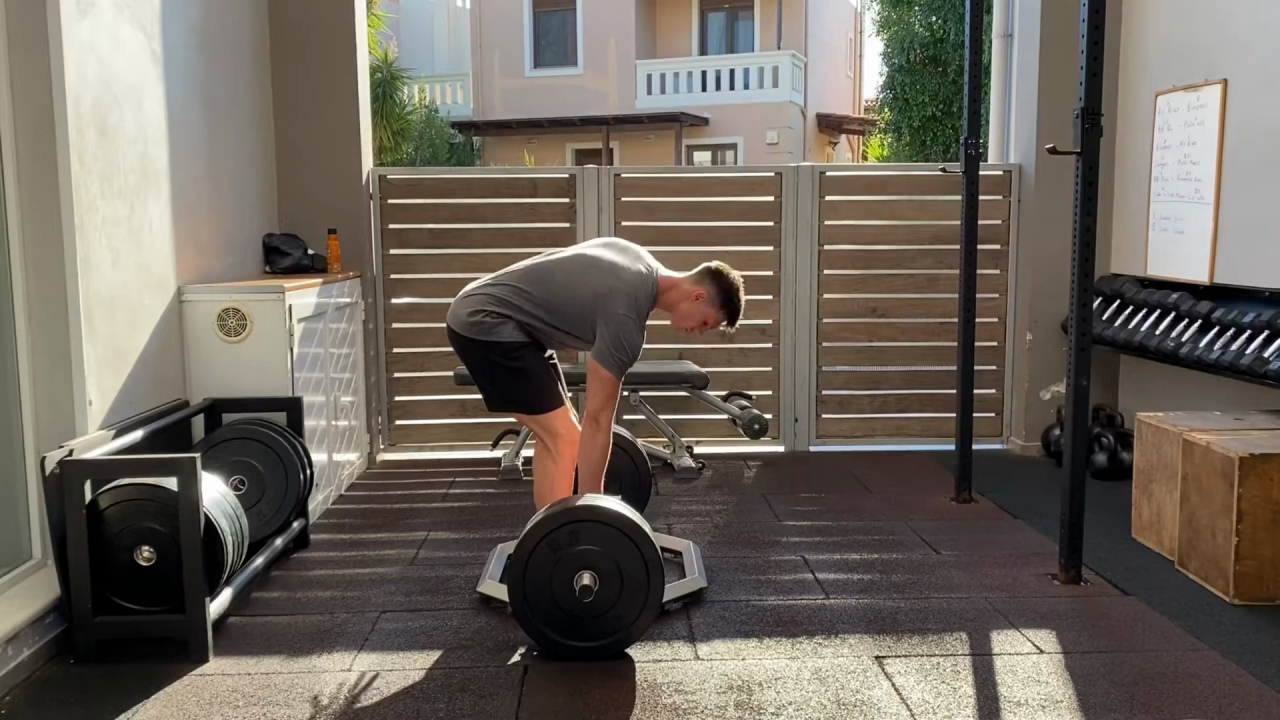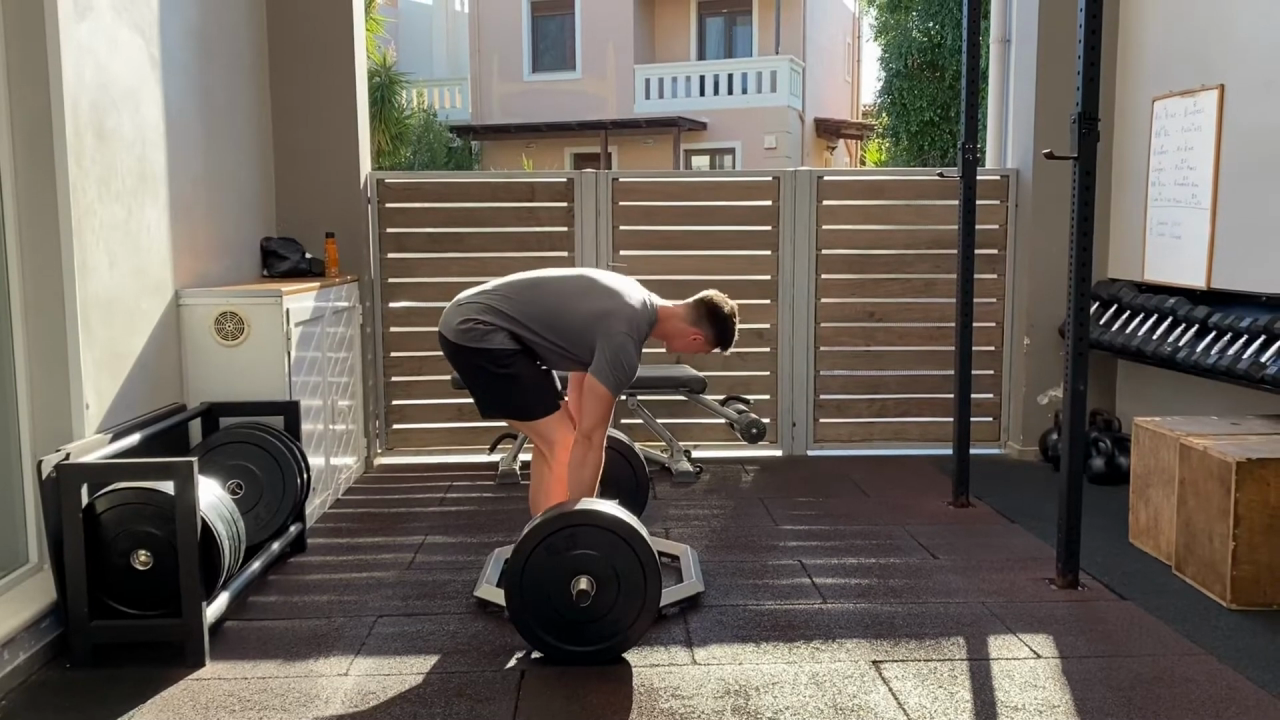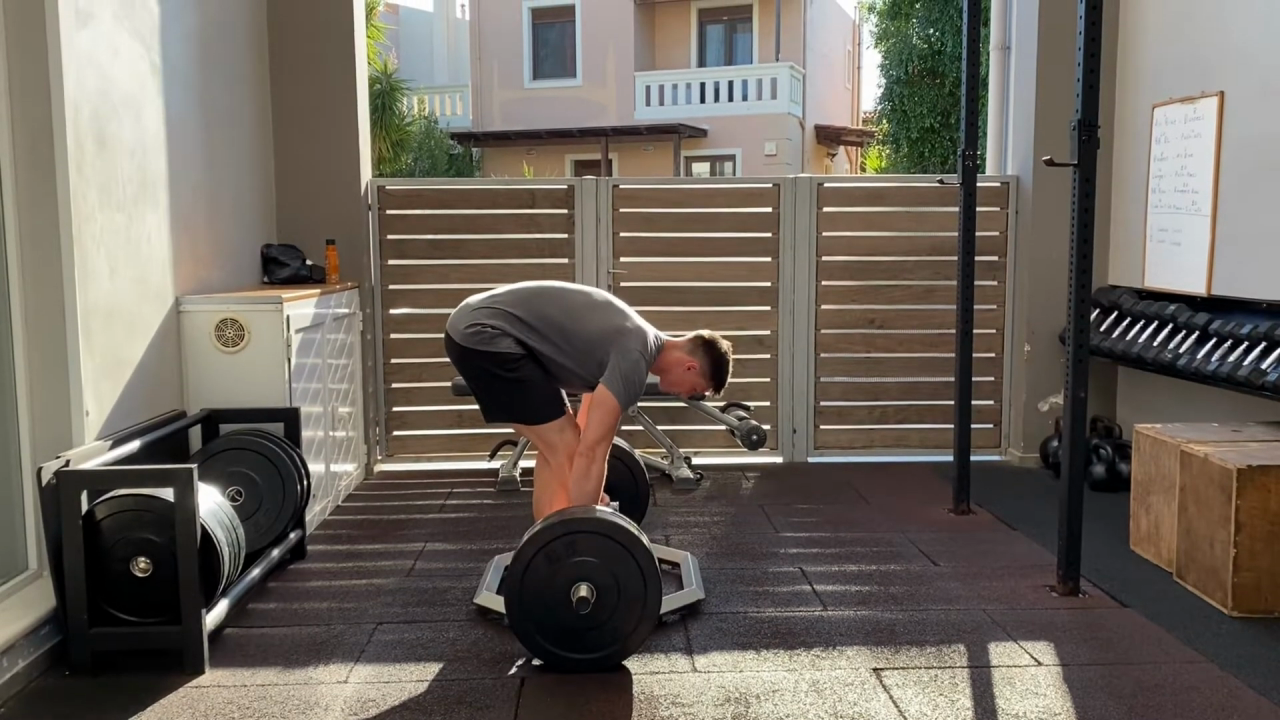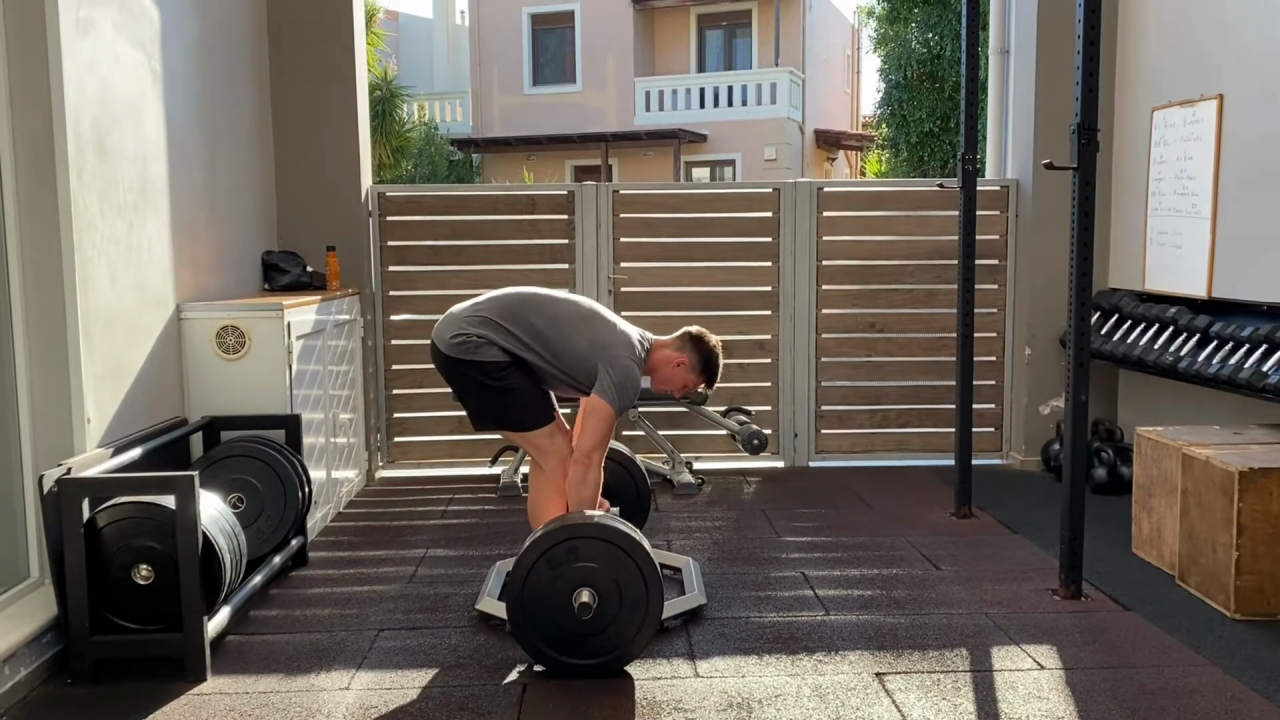
dt=1s
person 1, frame 1
left shoulder: (640, 265)
right shoulder: (625, 317)
right elbow: (598, 419)
left hip: (481, 316)
right hip: (485, 322)
left knee: (556, 435)
right knee: (564, 439)
person 1, frame 2
left shoulder: (635, 302)
right shoulder: (624, 338)
right elbow: (590, 439)
left hip: (475, 324)
right hip: (477, 331)
left knee: (555, 439)
right knee: (559, 446)
person 1, frame 3
left shoulder: (635, 341)
right shoulder: (635, 358)
left elbow: (587, 434)
right elbow: (591, 451)
left wrist: (588, 493)
left hip: (479, 328)
right hip: (482, 333)
left knee: (559, 445)
right knee: (563, 450)
person 1, frame 4
left shoulder: (626, 345)
right shoulder: (625, 367)
left elbow: (584, 442)
right elbow: (586, 459)
left wrist: (586, 502)
left hip: (468, 337)
right hip: (469, 342)
left knee: (552, 452)
right knee: (555, 456)
